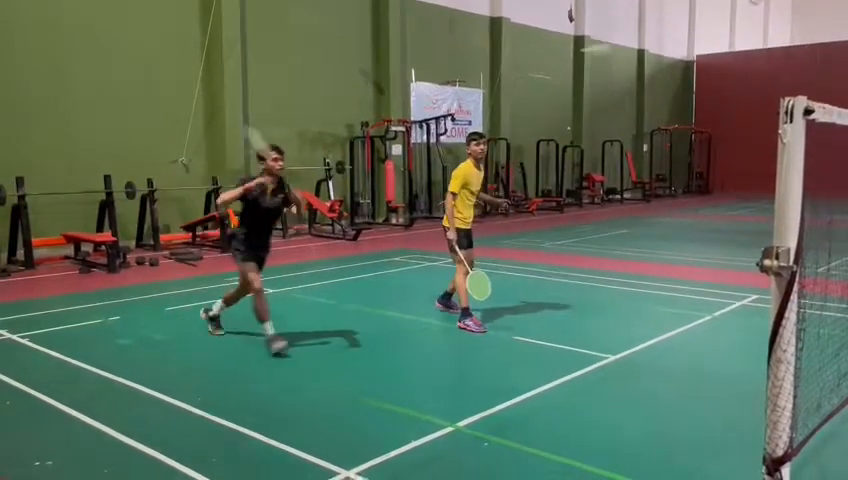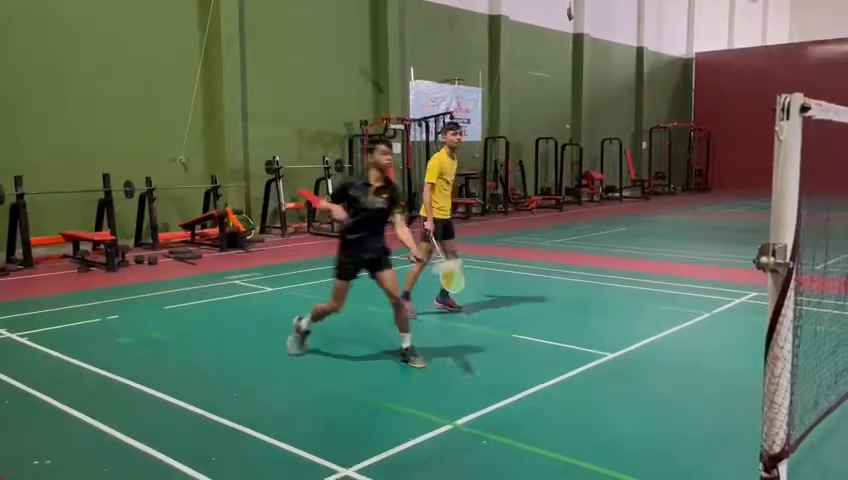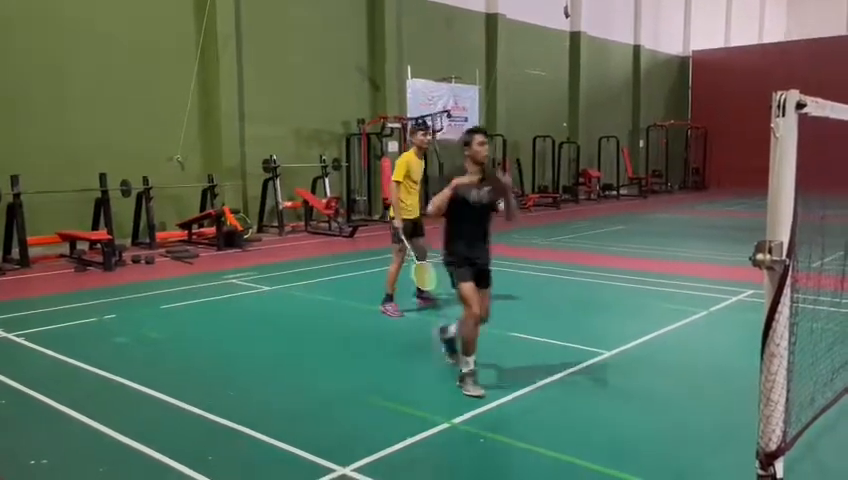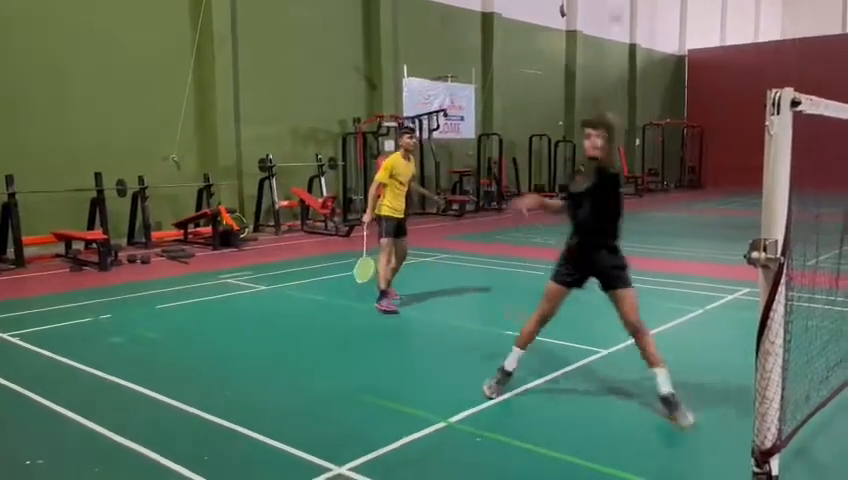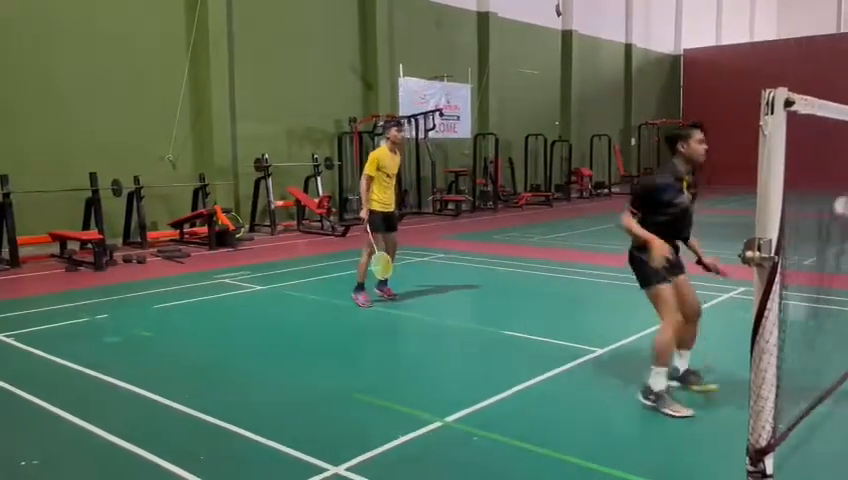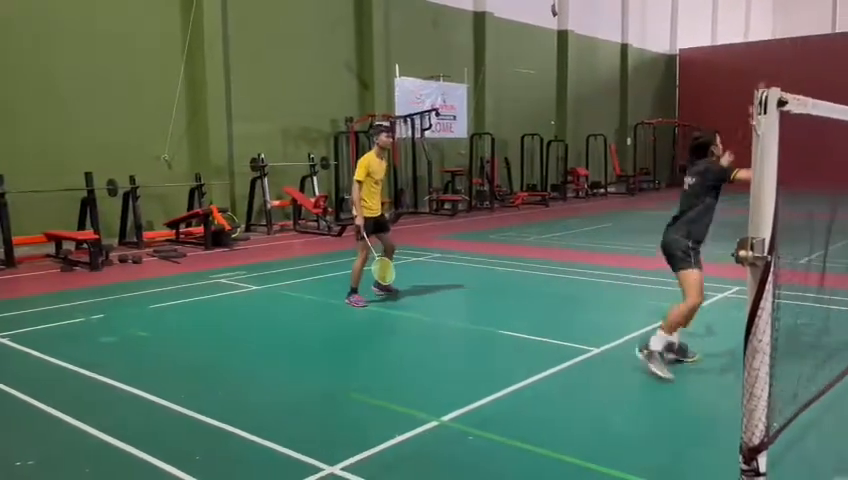
dt=0.4s
person 1, frame 1
left shoulder: (283, 188)
right shoulder: (250, 184)
left elbow: (299, 209)
right elbow: (221, 201)
left wrist: (292, 195)
right wrist: (248, 186)
left hip: (262, 245)
right hip: (243, 244)
left knee: (244, 289)
right knee: (257, 287)
left ankle: (212, 313)
right ankle: (270, 335)
person 1, frame 2
left shoulder: (391, 190)
right shoulder: (351, 185)
left elbow: (399, 224)
right elbow: (324, 203)
left wrist: (413, 248)
right wrist: (334, 209)
left hip: (377, 252)
right hip: (350, 250)
left knee: (397, 298)
right knee: (335, 306)
left ankle: (406, 347)
right ankle: (303, 326)
person 1, frame 3
left shoulder: (492, 183)
right shoulder: (457, 181)
left elbow: (511, 216)
right elbow: (432, 211)
left wrist: (507, 190)
right wrist: (454, 185)
left hip: (480, 257)
right hip: (458, 258)
left knee: (482, 315)
right knee: (473, 312)
left ankle: (449, 332)
right ankle: (466, 372)
person 1, frame 4
left shoulder: (608, 174)
right shoulder: (580, 178)
left elbow: (609, 161)
left wrist: (602, 145)
right wrist: (537, 201)
left hip: (608, 258)
right hip: (575, 256)
left knee: (635, 326)
right knee: (542, 315)
left ankle: (666, 393)
right ankle: (507, 370)
person 1, frame 5
left shoulder: (690, 183)
right shoulder: (658, 182)
right elbow: (627, 219)
left wrist: (701, 256)
right wrist: (654, 241)
left hip: (669, 254)
right hip: (648, 256)
left knee: (692, 310)
right knee: (672, 320)
left ankle: (681, 369)
right ankle: (654, 390)
person 1, frame 6
left shoulder: (697, 169)
right shoulder: (710, 169)
right elbow: (747, 176)
left wrist: (723, 164)
left hip: (678, 239)
right hip: (683, 242)
left knee: (695, 296)
right knee: (693, 299)
left ankle: (673, 344)
right ankle: (653, 349)
person 2, frame 1
left shoulder: (480, 170)
right shoulder: (462, 170)
right elbow: (449, 200)
left wrist: (494, 201)
right wrist: (451, 229)
left hip: (466, 225)
right hip: (455, 226)
left knee: (466, 267)
right knee: (463, 268)
left ankle: (445, 299)
right ankle: (465, 316)
person 2, frame 2
left shoulder: (454, 159)
right shoulder: (437, 160)
right elbow: (427, 190)
right wrist: (429, 219)
left hip: (446, 216)
right hip: (433, 217)
left knee: (453, 257)
right knee: (423, 259)
left ankle: (443, 296)
right ankle: (405, 298)
person 2, frame 3
left shoulder: (421, 160)
right shoulder: (405, 159)
right elbow: (393, 188)
right wrist: (397, 217)
left hip: (415, 215)
right hip: (401, 216)
left knee: (422, 253)
right knee: (398, 259)
left ankle: (421, 292)
right ankle: (387, 301)
person 2, frame 4
left shoulder: (411, 161)
right shoulder: (391, 161)
right elbow: (375, 187)
left wrist: (431, 196)
right wrist: (368, 212)
left hip: (400, 213)
right hip: (385, 212)
left knee: (401, 253)
right knee: (386, 253)
left ankle: (386, 285)
right ankle: (382, 297)
person 2, frame 5
left shoulder: (397, 155)
right shoulder: (376, 154)
right elbow: (364, 181)
left wrist: (396, 207)
right wrist: (364, 208)
left hip: (389, 208)
right hip: (375, 208)
left knee: (392, 247)
right knee: (370, 248)
left ankle: (382, 284)
right ankle: (359, 289)
person 2, frame 6
left shoulder: (384, 161)
right shoulder: (365, 160)
right elbow: (356, 189)
right wrist: (359, 215)
left hip: (378, 212)
right hip: (364, 215)
left knee: (390, 247)
right knee: (363, 254)
left ankle: (381, 283)
right ankle: (352, 293)
